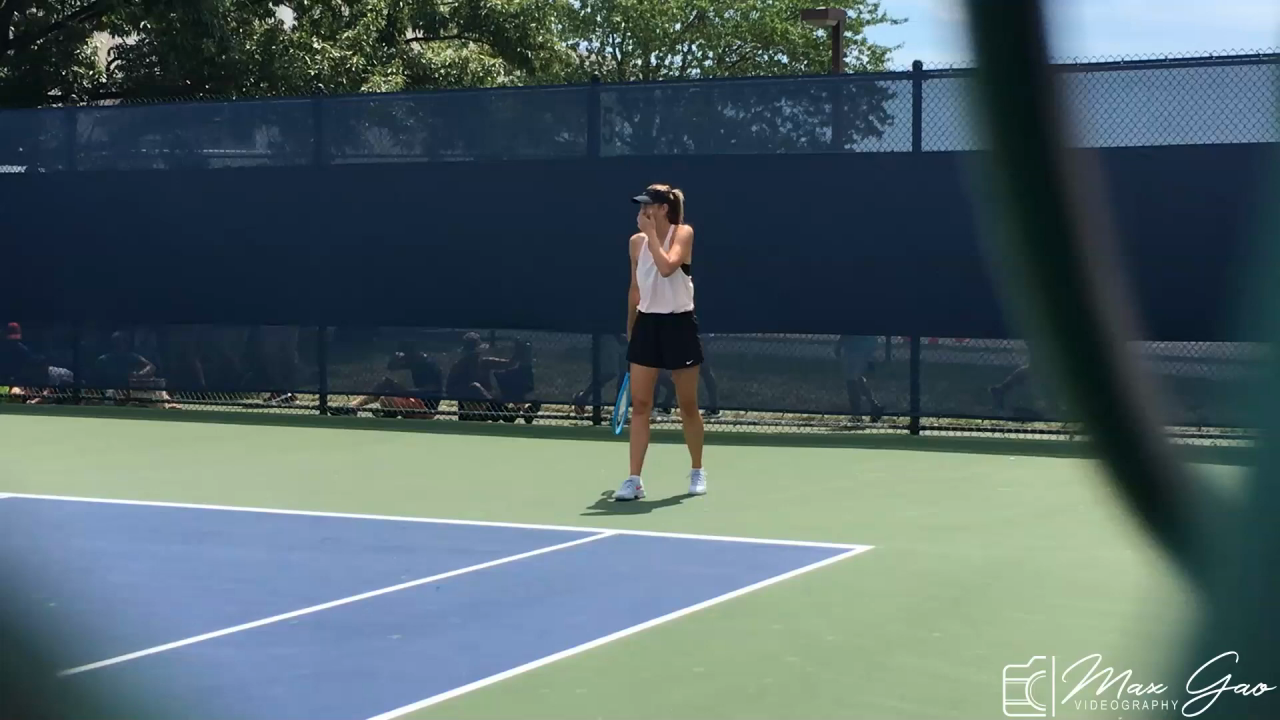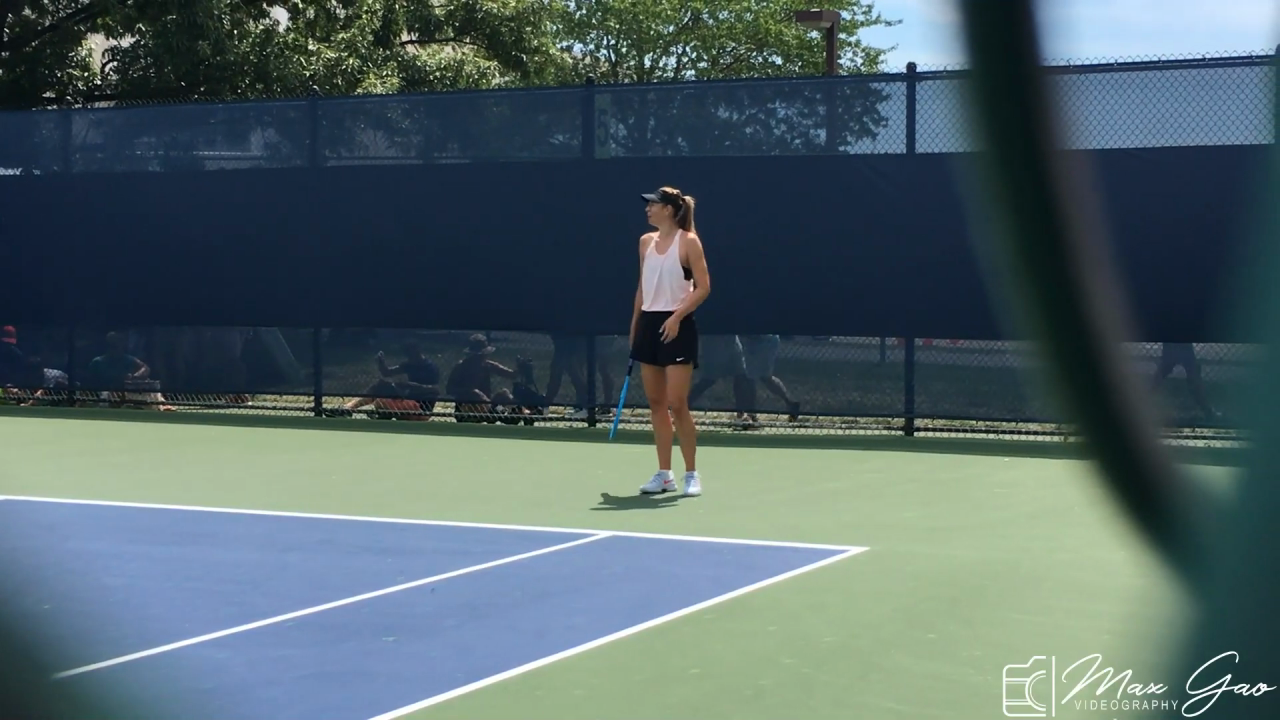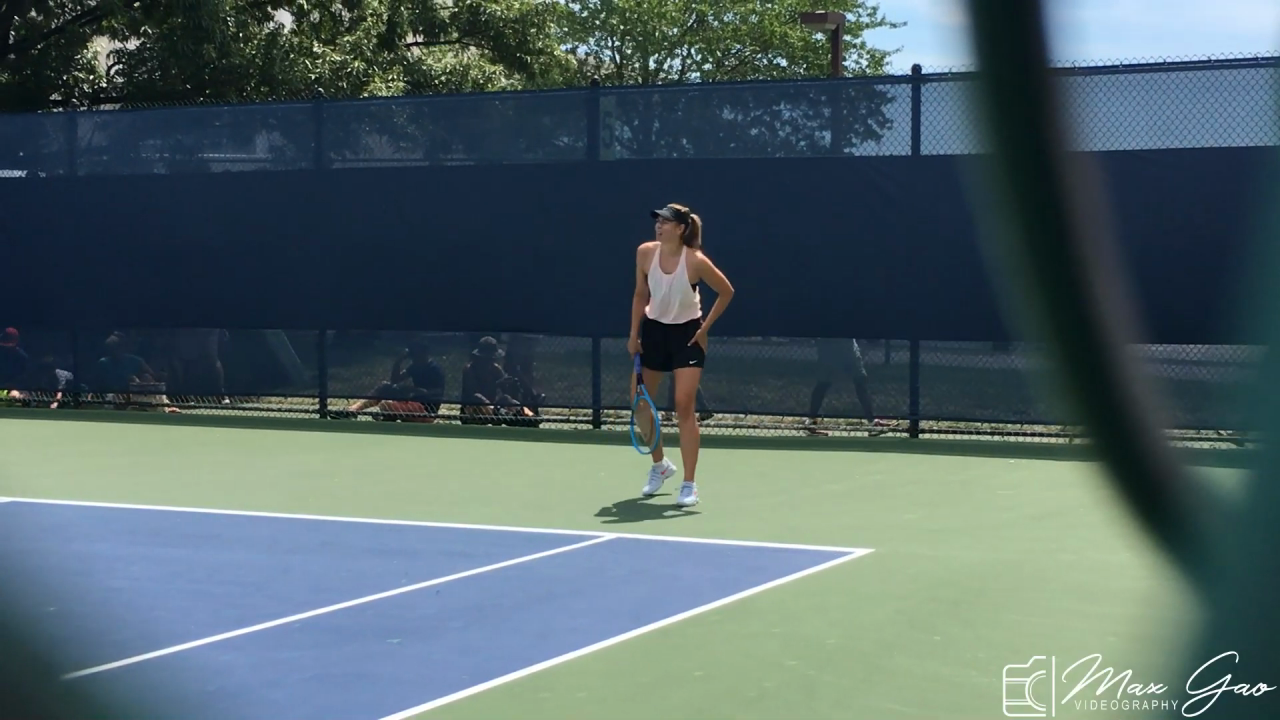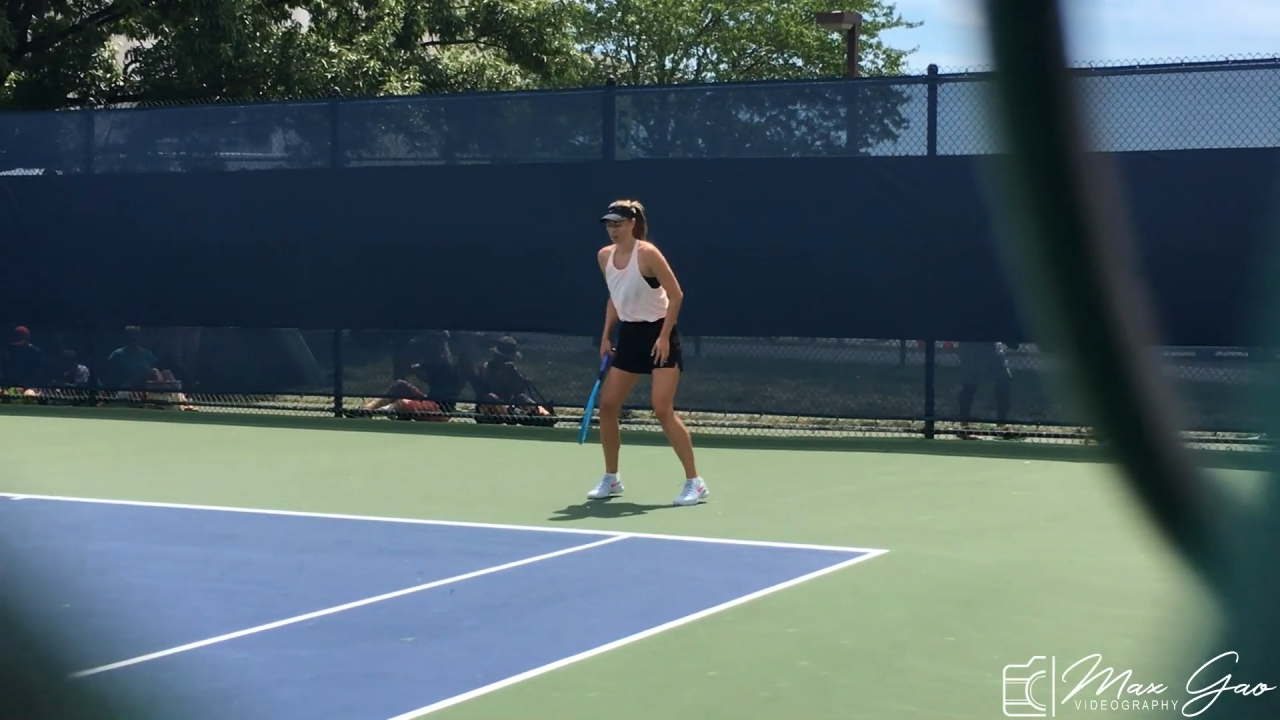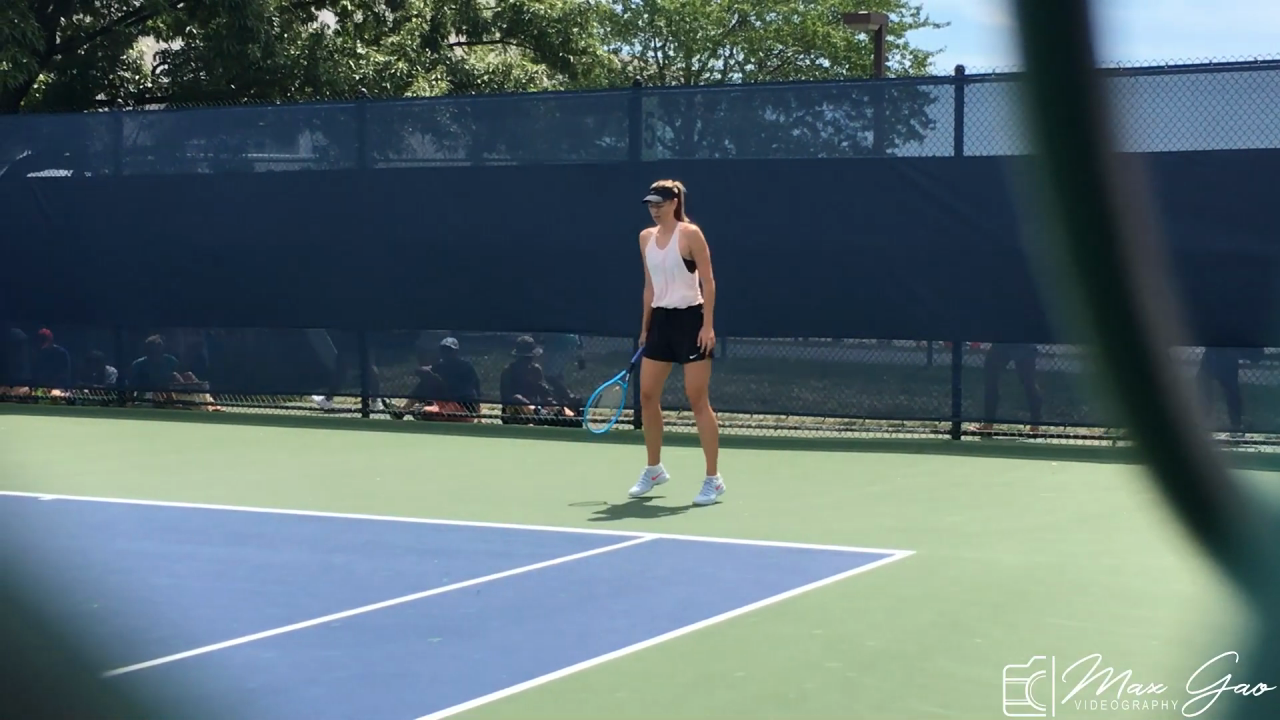
dt=1s
person 1, frame 1
left shoulder: (682, 233)
right shoulder: (636, 241)
left elbow: (666, 267)
left wrist: (651, 234)
right wrist: (630, 328)
left hip: (678, 324)
right hip: (647, 325)
left knee: (688, 406)
right knee: (640, 405)
left ankle: (697, 472)
right ankle: (634, 480)
person 1, frame 2
left shoulder: (688, 241)
right shoulder: (645, 242)
left elbow: (703, 288)
left wrist: (677, 317)
right wrist: (634, 325)
left hip: (677, 328)
right hip: (649, 325)
left knee: (677, 405)
right knee: (656, 403)
left ankle: (691, 473)
right ankle: (664, 474)
person 1, frame 3
left shoulder: (696, 261)
right shoulder: (645, 252)
left elbow: (727, 292)
right elbow: (640, 295)
left wrist: (705, 327)
right wrist: (634, 333)
left hip: (687, 333)
right hip: (653, 330)
left knee: (683, 406)
left ankle: (689, 485)
right ankle: (661, 464)
person 1, frame 4
left shoulder: (647, 252)
right shoulder: (604, 256)
left elbow: (676, 294)
left wrist: (665, 335)
right wrist: (606, 335)
left hip: (658, 333)
right hip: (629, 334)
left knee: (663, 411)
right knee: (607, 406)
left ankle: (695, 482)
right ankle: (611, 478)
person 1, frame 5
left shoulder: (691, 234)
right shoulder: (646, 237)
left elbow: (708, 282)
left wrist: (708, 324)
right wrist: (644, 327)
left hip: (690, 319)
right hip: (661, 320)
left knee: (697, 401)
right knee: (647, 396)
left ankle: (713, 479)
right ankle: (654, 468)
